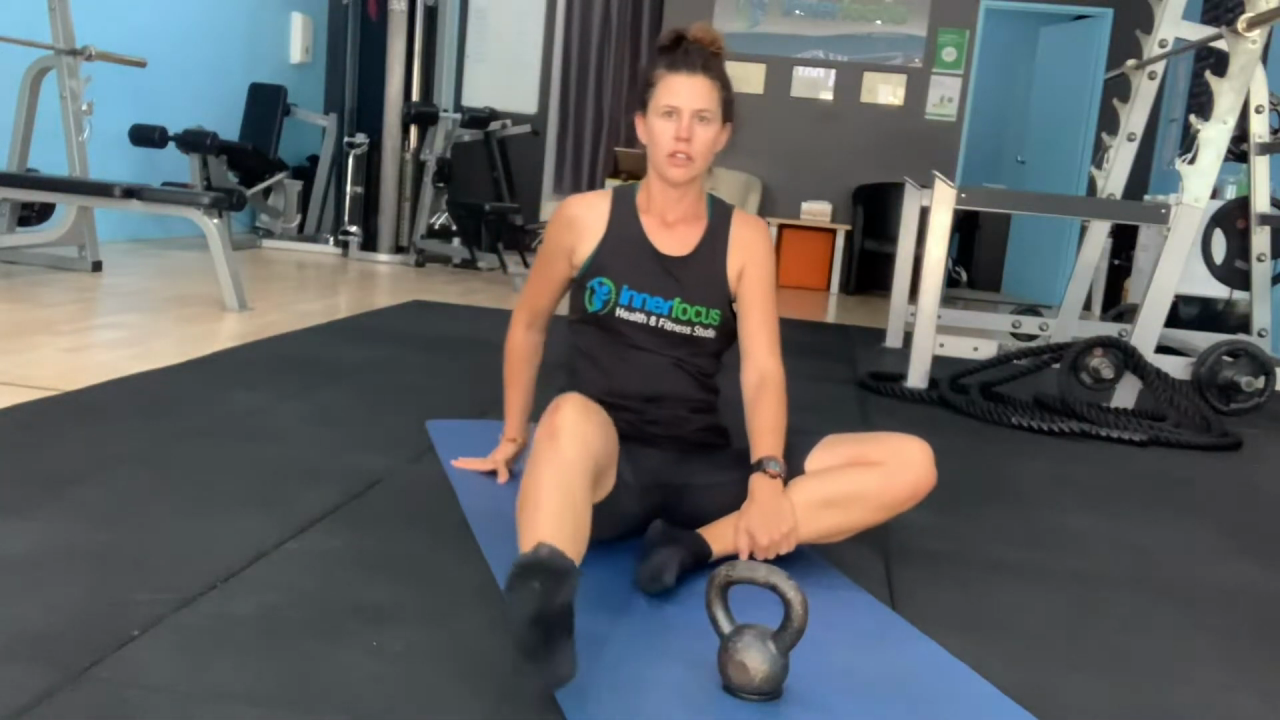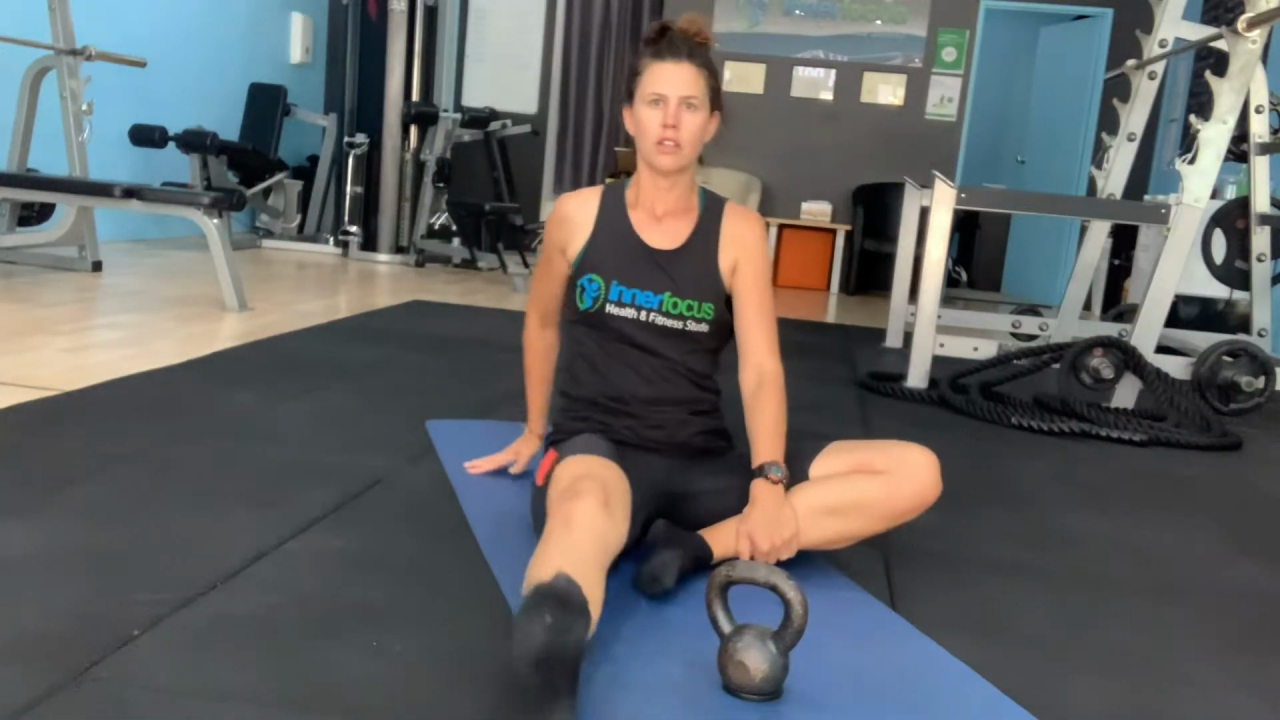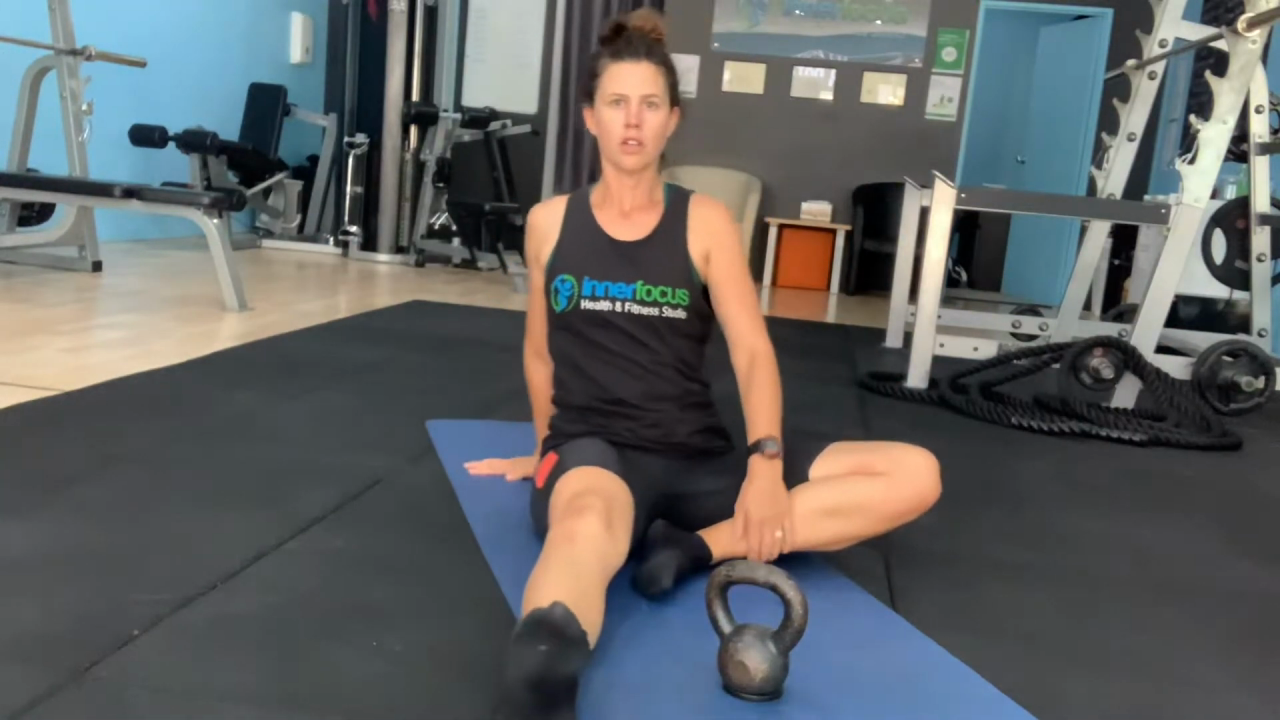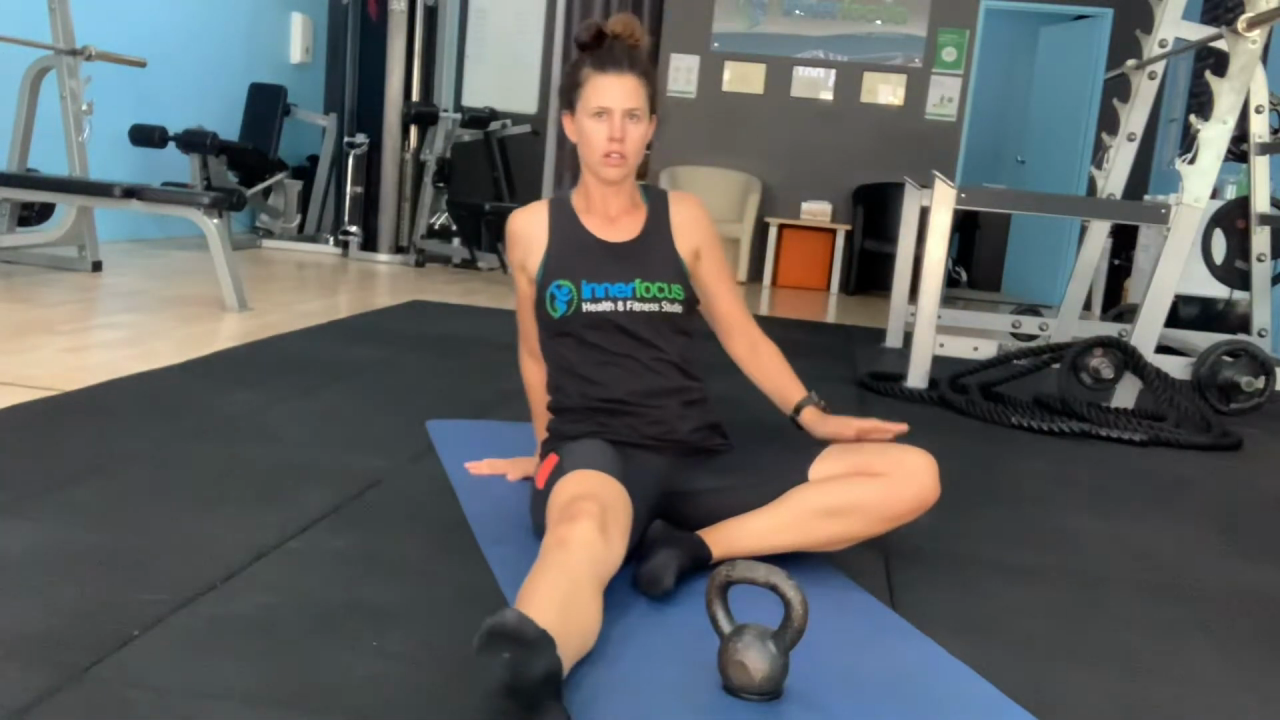
dt=0.3s
person 1, frame 1
left shoulder: (746, 237)
right shoulder: (585, 217)
left elbow: (763, 371)
right elbow: (528, 323)
left wrist: (767, 480)
right wrist: (512, 438)
left hip: (697, 464)
right hip: (606, 459)
left knee: (910, 464)
right knee: (574, 418)
left ankle: (701, 542)
right ankle: (545, 598)
person 1, frame 2
left shoulder: (739, 230)
right shoulder: (577, 215)
left elbow: (760, 366)
right elbow: (543, 324)
left wrist: (769, 485)
right wrist: (533, 434)
left hip: (700, 461)
right hip: (597, 446)
left knee: (915, 475)
right knee: (588, 507)
left ankle: (703, 545)
right ankle: (550, 646)
person 1, frame 3
left shoulder: (705, 220)
right shoulder: (550, 221)
left elbow: (751, 347)
left wrist: (765, 459)
right wrist: (547, 449)
left hip: (698, 455)
right hip: (593, 446)
left knee: (914, 476)
right knee: (588, 524)
left ankle: (699, 547)
person 1, frame 4
left shoulder: (684, 217)
right shoulder: (532, 227)
left elbow: (740, 332)
left wrist: (810, 414)
right wrist: (548, 448)
left hip: (696, 453)
right hip: (593, 449)
left knee: (911, 477)
right knee: (583, 530)
left ankle: (699, 547)
